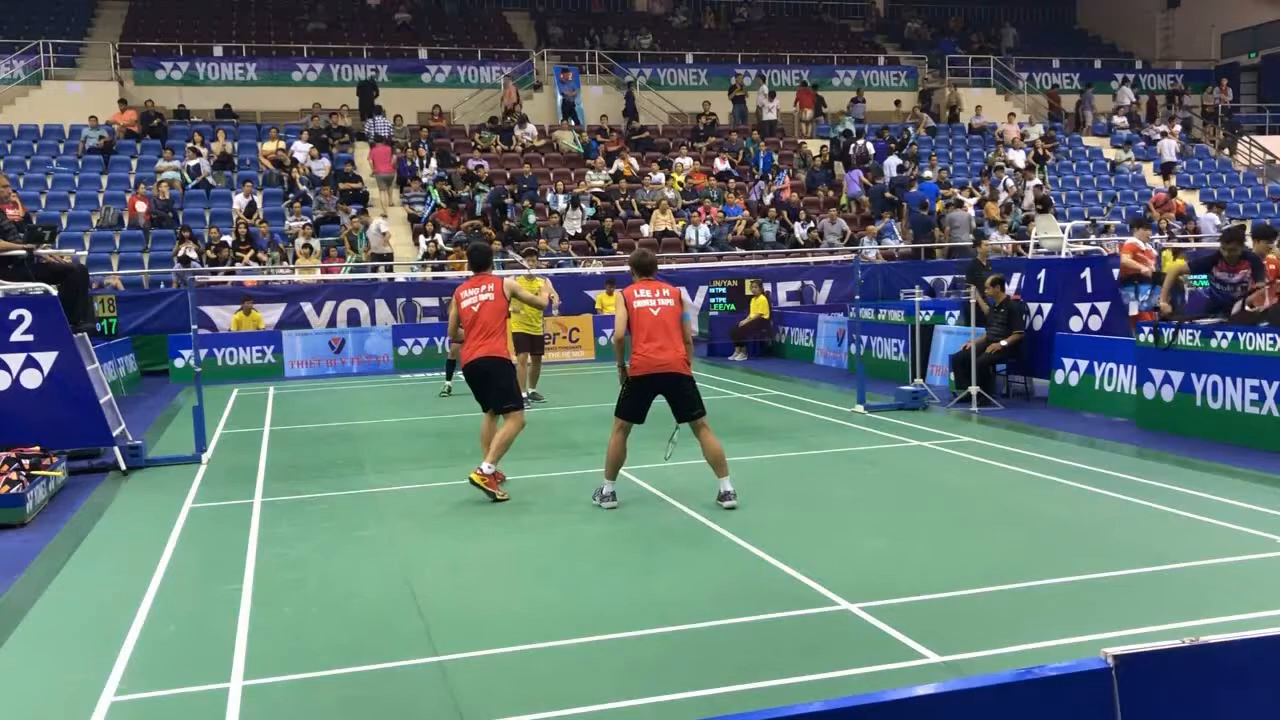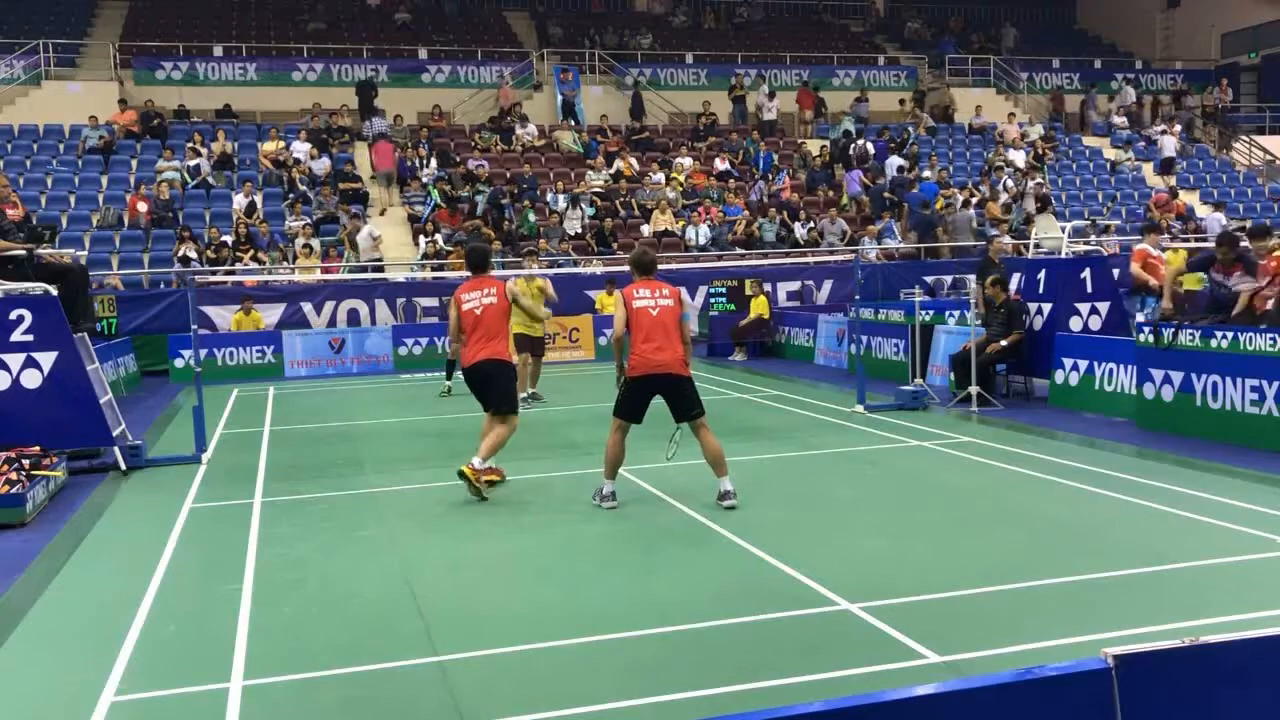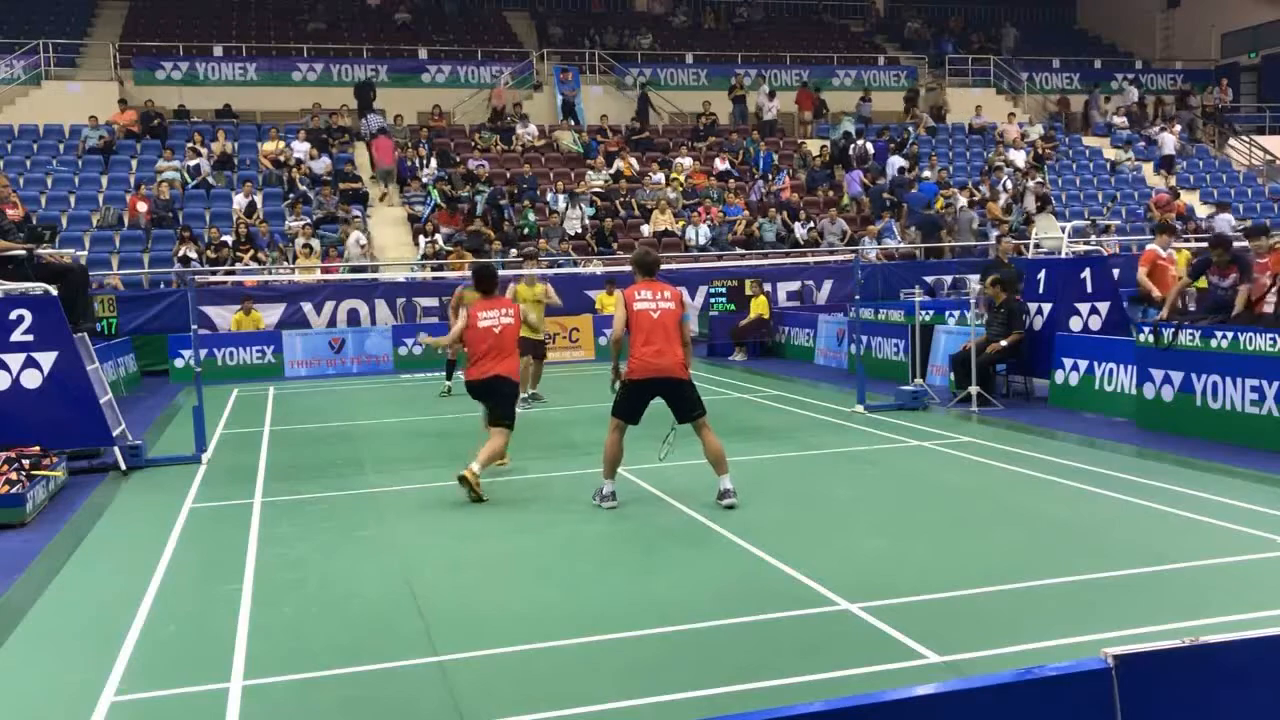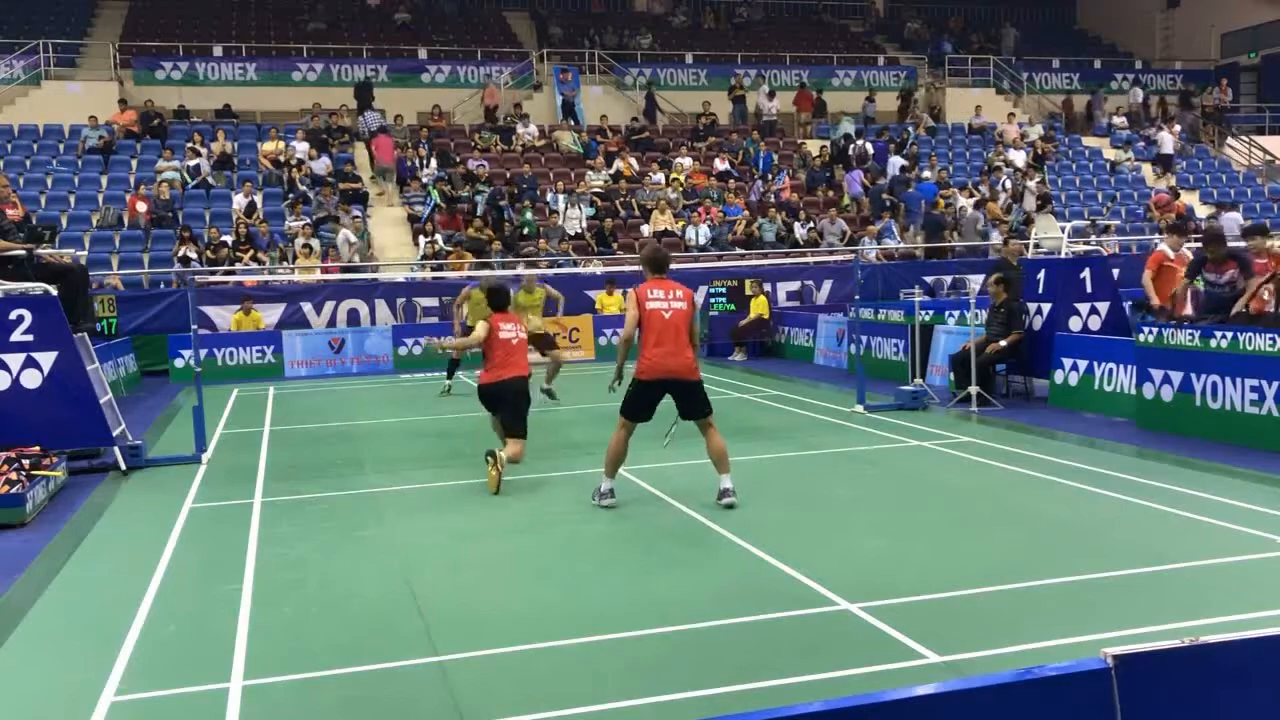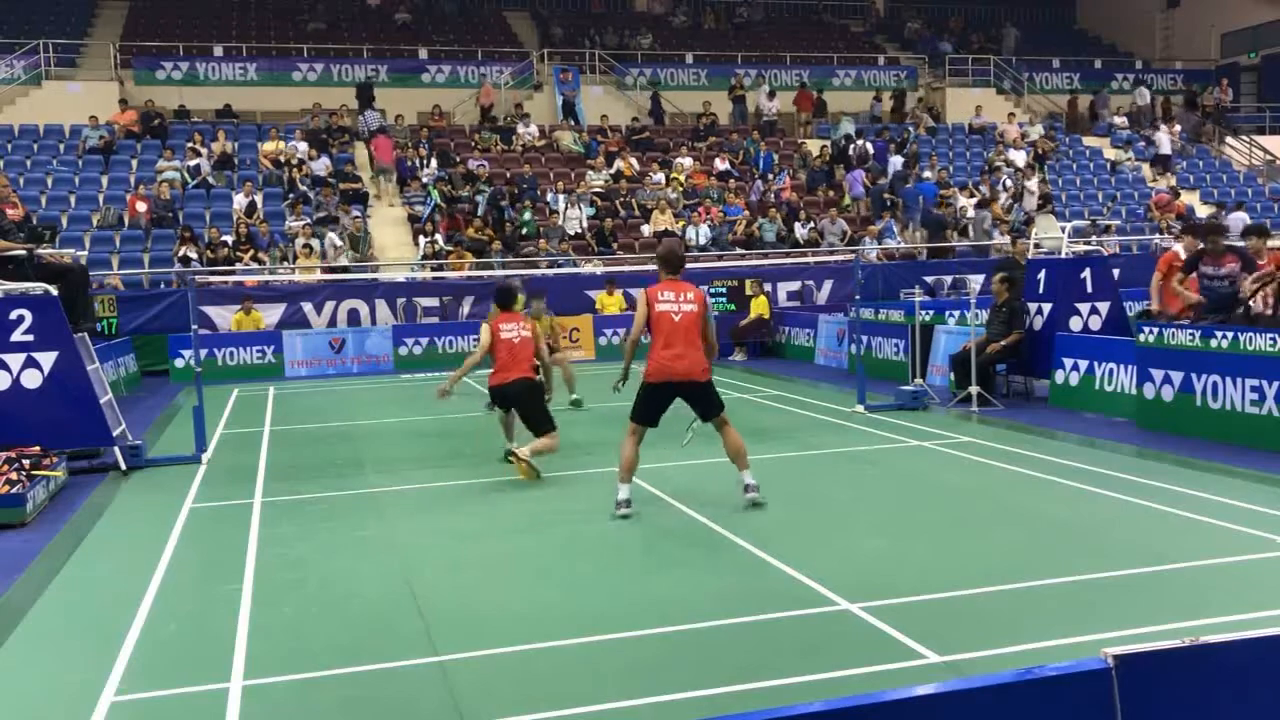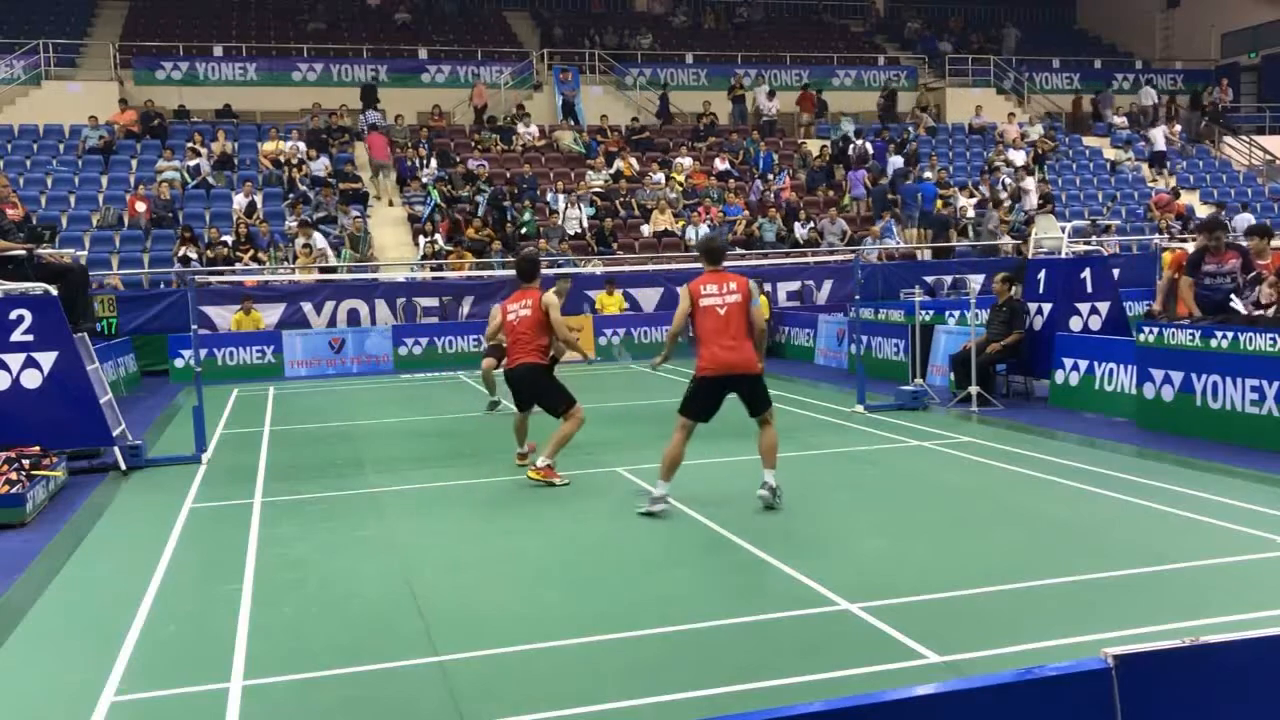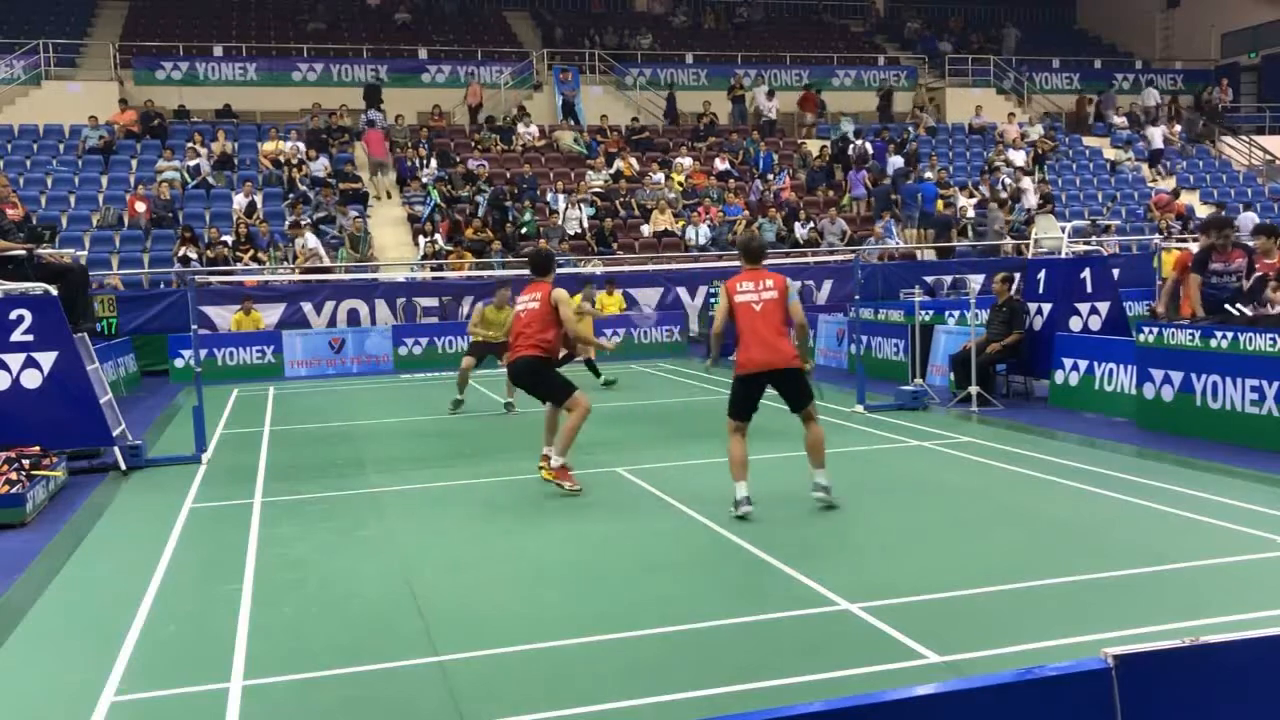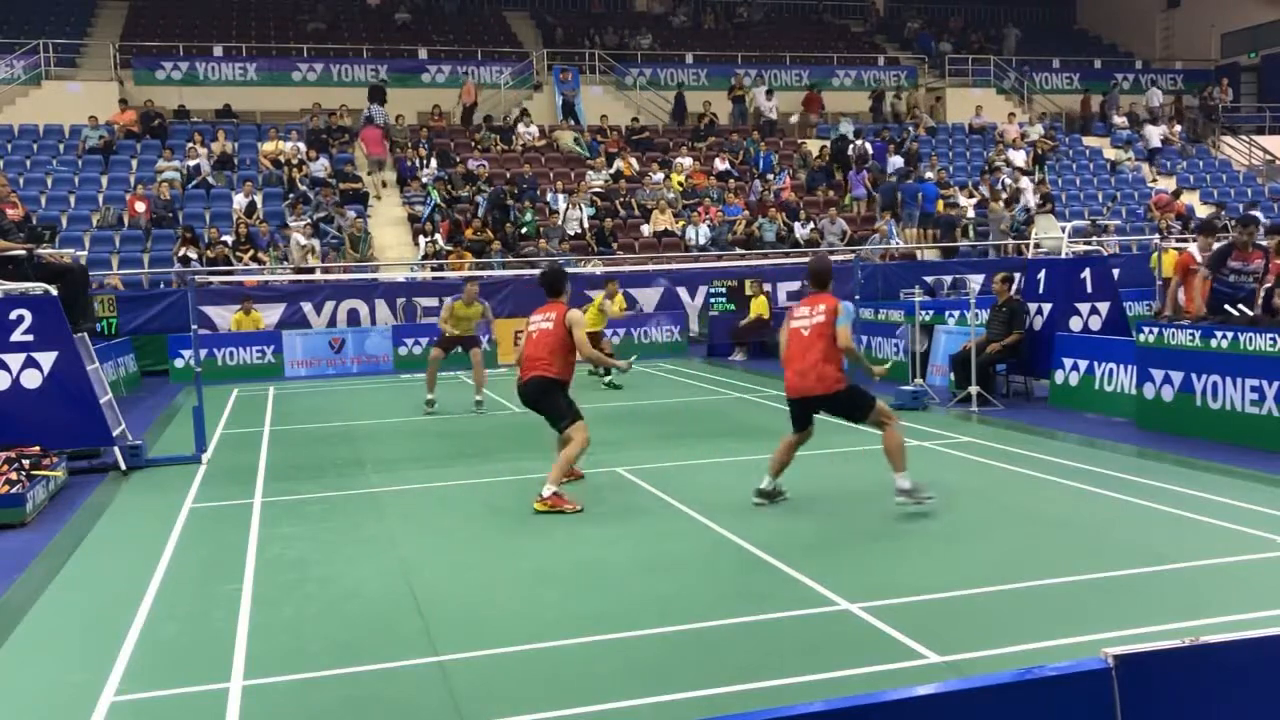
dt=0.2s
person 1, frame 1
left shoulder: (626, 294)
right shoulder: (675, 293)
left elbow: (620, 335)
right elbow: (688, 339)
left wrist: (621, 365)
right wrist: (686, 370)
left hip: (642, 369)
right hip: (677, 368)
left knee: (620, 428)
right knee: (702, 428)
left ankle: (608, 491)
right ankle: (726, 490)
person 1, frame 2
left shoulder: (626, 294)
right shoulder: (675, 293)
left elbow: (618, 334)
right elbow: (687, 340)
left wrist: (619, 364)
right wrist: (685, 369)
left hip: (640, 369)
right hip: (675, 368)
left knee: (618, 429)
right knee: (701, 428)
left ankle: (607, 491)
right ankle: (726, 489)
person 1, frame 3
left shoulder: (626, 295)
right shoulder: (677, 295)
left elbow: (617, 336)
right elbow: (686, 341)
left wrist: (615, 367)
right wrist: (685, 371)
left hip: (639, 372)
right hip: (675, 371)
left knee: (616, 428)
right knee: (703, 427)
left ankle: (607, 491)
right ankle: (726, 488)
person 1, frame 4
left shoulder: (637, 293)
right shoulder: (687, 294)
left elbow: (628, 334)
left wrist: (618, 369)
left hip: (650, 371)
right hip: (686, 370)
left knee: (624, 428)
right knee: (708, 427)
left ankle: (606, 489)
right ankle: (726, 488)
person 1, frame 5
left shoulder: (648, 294)
right shoulder: (700, 295)
left elbow: (634, 335)
right elbow: (711, 342)
left wrist: (624, 371)
right wrist: (707, 369)
left hip: (659, 374)
right hip: (695, 373)
left knee: (633, 434)
right knee: (724, 425)
left ankle: (623, 497)
right ankle: (749, 484)
person 1, frame 6
left shoulder: (691, 288)
right shoulder: (745, 284)
left elbow: (676, 328)
right elbow: (760, 327)
left wrist: (663, 356)
right wrist: (759, 358)
left hip: (709, 369)
right hip: (746, 366)
left knee: (682, 431)
right knee: (766, 422)
left ankle: (659, 494)
right ankle: (769, 483)
person 1, frame 7
left shoulder: (730, 287)
right shoulder: (782, 281)
left elbow: (717, 330)
right elbow: (800, 322)
left wrist: (713, 357)
right wrist: (805, 357)
left hip: (748, 366)
right hip: (784, 362)
left knee: (736, 431)
right knee: (810, 419)
left ankle: (741, 496)
right ankle: (820, 484)
person 1, frame 8
left shoulder: (794, 311)
right shoulder: (840, 305)
left elbow: (784, 352)
right elbow: (844, 344)
right wrist: (871, 368)
left hip: (795, 388)
right hip: (828, 386)
left knee: (799, 434)
right knee: (888, 420)
left ankle: (767, 486)
right ankle: (904, 486)
person 2, frame 1
left shoulder: (459, 292)
right shoulder: (504, 283)
left elbow: (452, 335)
right elbow: (541, 303)
right wrist: (545, 290)
left hip: (469, 362)
right hip: (494, 359)
left knee: (491, 413)
right knee: (515, 419)
left ankle: (488, 470)
right ankle: (485, 471)
person 2, frame 2
left shoulder: (459, 294)
right shoulder: (506, 287)
left elbow: (454, 337)
right elbow: (539, 316)
right wrist: (546, 311)
left hip: (470, 364)
right hip: (496, 361)
left knee: (492, 413)
right knee: (507, 423)
left ankle: (486, 467)
right ankle: (475, 466)
person 2, frame 3
left shoulder: (468, 310)
right shoulder: (517, 307)
left elbow: (449, 341)
left wrist: (428, 340)
left hip: (475, 379)
right hip: (506, 379)
left knee: (492, 406)
right knee: (500, 436)
left ankle: (496, 454)
right ankle: (473, 471)
person 2, frame 4
left shoulder: (485, 323)
right shoulder: (521, 324)
left elbow: (474, 341)
left wrist: (442, 344)
left hip: (489, 387)
right hip: (517, 384)
left knee: (498, 412)
right knee: (515, 450)
left ankle: (505, 452)
right ankle: (503, 456)
person 2, frame 5
left shoulder: (489, 326)
right shoulder: (530, 324)
left elbow: (478, 355)
right elbow: (545, 361)
left wrist: (451, 381)
right wrist: (548, 388)
left hip: (498, 388)
right hip: (526, 384)
left knee: (506, 407)
right knee: (551, 441)
left ankle: (512, 449)
right ankle: (525, 452)
person 2, frame 6
left shoulder: (506, 304)
right shoulder: (547, 298)
left elbow: (490, 336)
right elbow: (563, 335)
right wrist: (584, 353)
left hip: (513, 372)
right hip: (536, 368)
left knee: (524, 410)
right knee: (576, 416)
left ankle: (522, 452)
right ankle: (542, 465)
person 2, frame 7
left shoulder: (522, 295)
right shoulder: (557, 294)
left elbow: (511, 331)
right elbow: (573, 332)
right wrist: (601, 344)
left hip: (515, 365)
right hip: (535, 362)
left knee: (557, 399)
right knee: (581, 406)
left ankle: (548, 456)
right ankle: (556, 465)
person 2, frame 8
left shoulder: (534, 316)
right shoulder: (572, 315)
left elbow: (520, 356)
right elbow: (587, 354)
right wrist: (616, 364)
left hip: (526, 385)
right hip: (546, 383)
left knee: (571, 417)
right knee: (580, 437)
left ankle: (564, 469)
right ankle: (549, 495)
